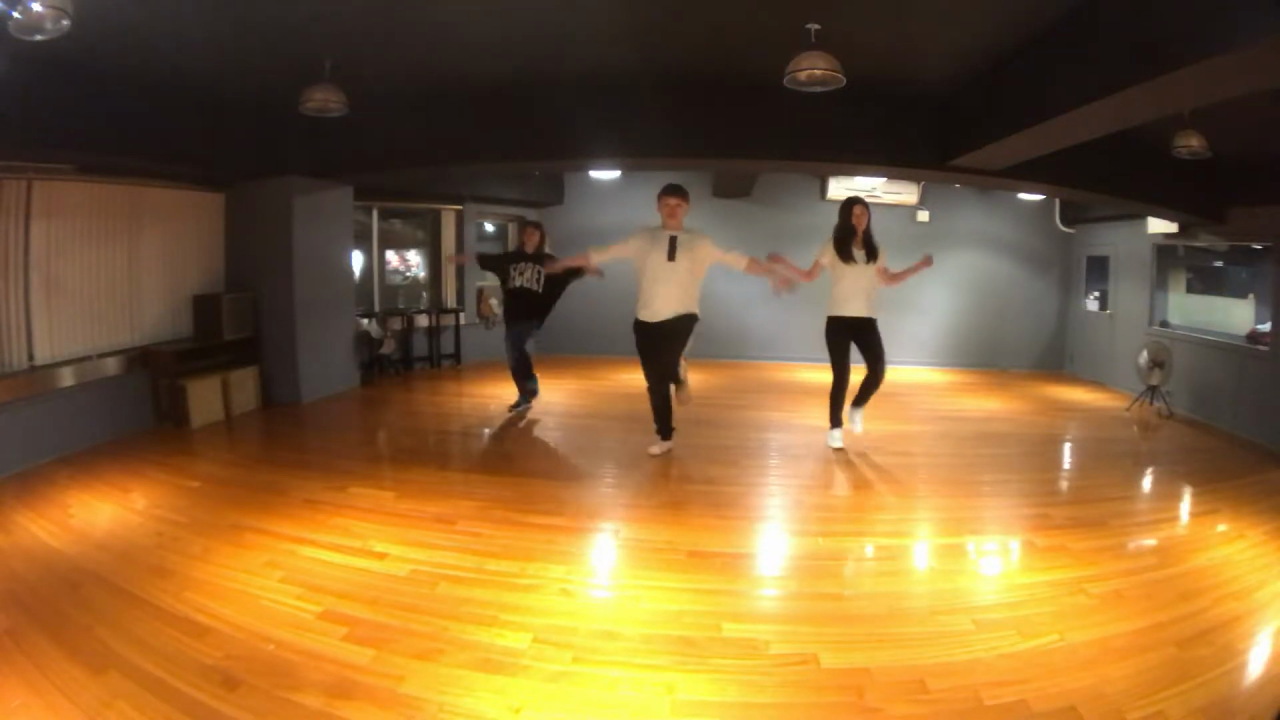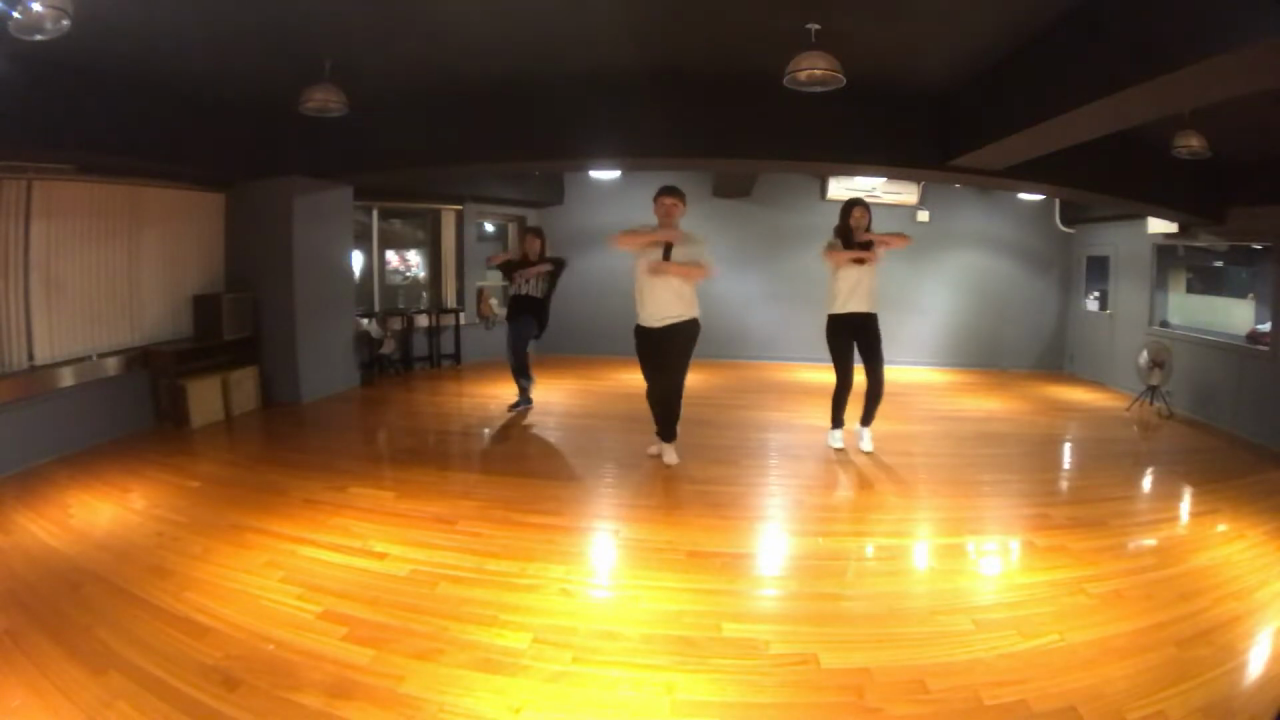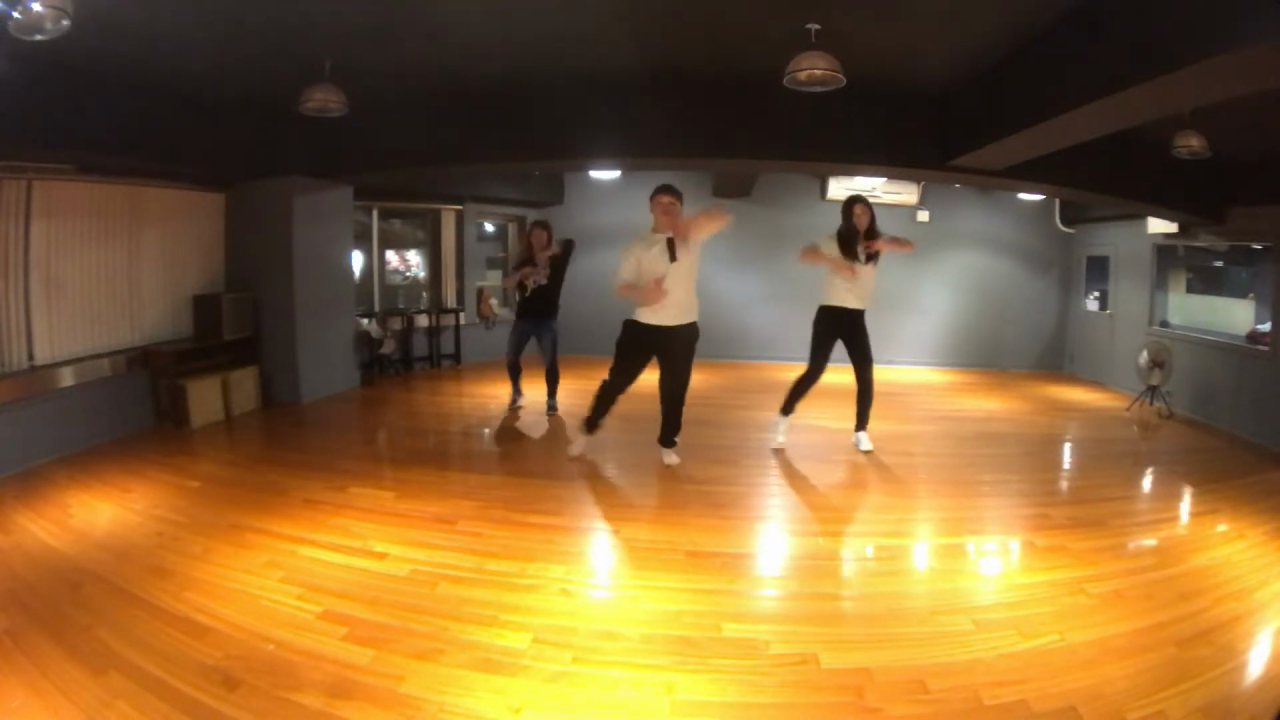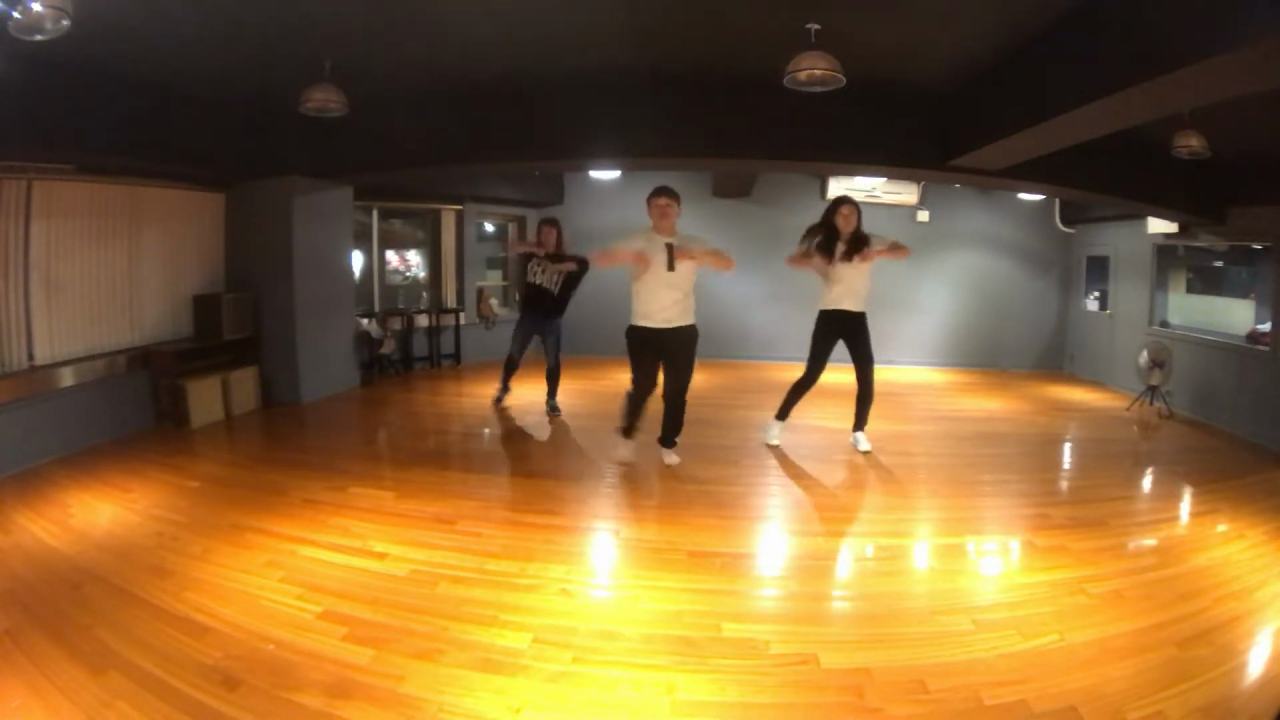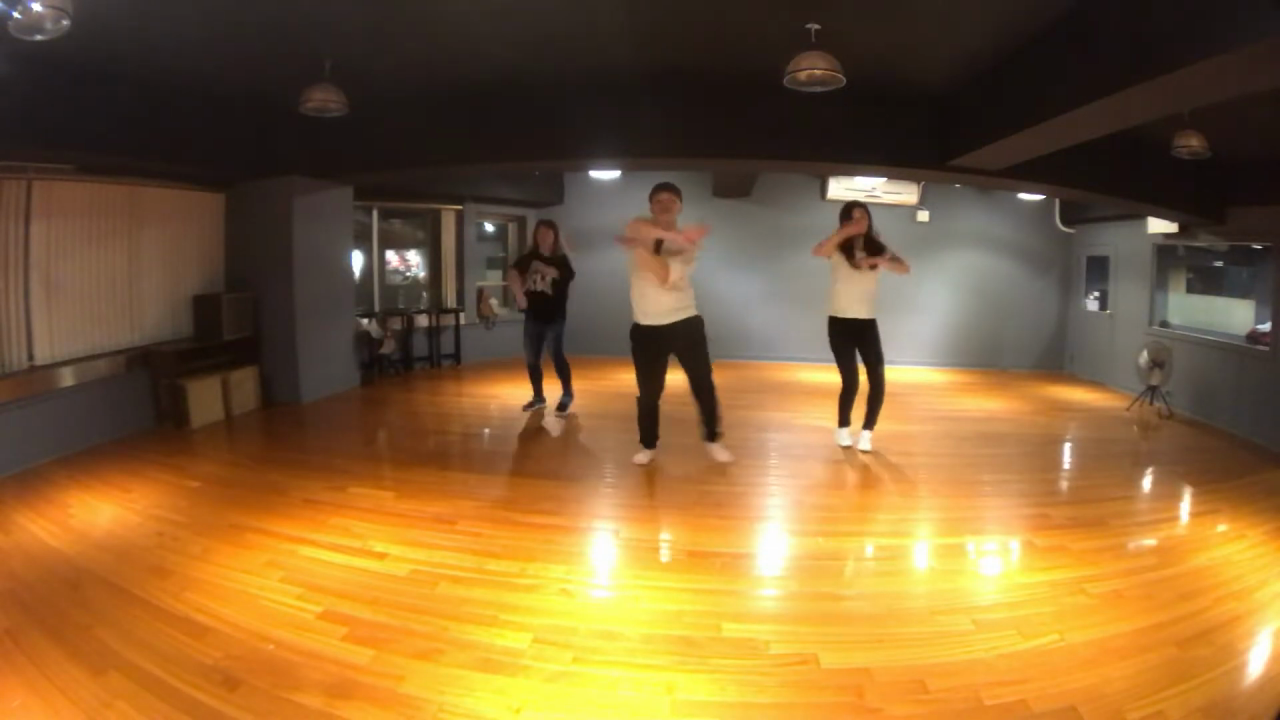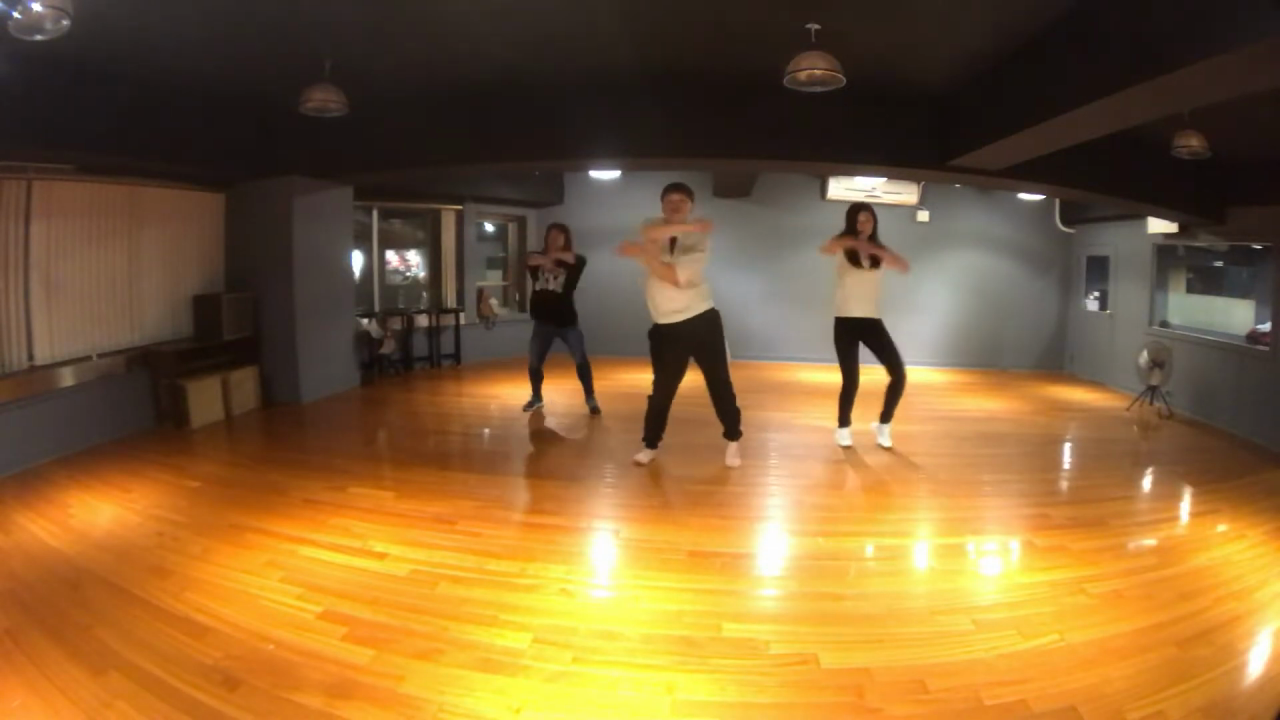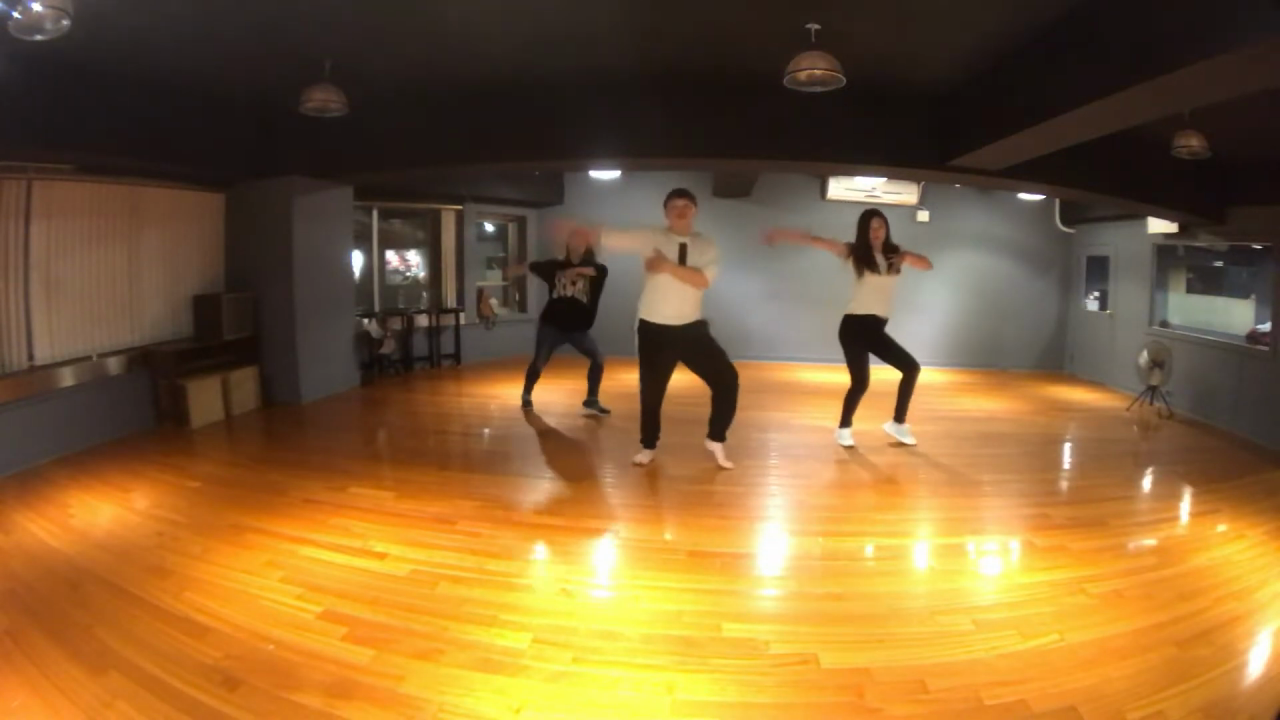
dt=0.4s
person 1, frame 1
left shoulder: (700, 242)
right shoulder: (642, 239)
left elbow: (738, 260)
right elbow: (605, 253)
left wrist: (774, 274)
right wrist: (569, 262)
left hip: (681, 318)
right hip: (647, 322)
left knee: (669, 366)
right knee: (655, 382)
right ankle: (664, 436)
person 1, frame 2
left shoulder: (693, 244)
right shoulder: (645, 236)
left elbow: (699, 273)
right elbow: (620, 240)
left wrist: (666, 266)
right wrist: (656, 235)
left hip: (682, 324)
right hip: (647, 326)
left knee: (672, 384)
right knee: (655, 387)
left ankle: (668, 441)
right ankle: (663, 437)
person 1, frame 3
left shoulder: (691, 236)
right shoulder: (639, 247)
left elbow: (722, 217)
right elbow: (622, 286)
left wrist: (688, 224)
right wrist: (643, 291)
left hip: (681, 329)
right hip: (643, 326)
left knee: (674, 391)
right knee: (616, 381)
left ankle: (667, 444)
right ankle: (588, 429)
person 1, frame 4
left shoulder: (690, 245)
right shoulder: (636, 243)
left elbow: (726, 264)
right elbow: (599, 259)
left wrist: (696, 254)
right wrist: (628, 257)
left hip: (681, 330)
right hip: (644, 329)
left knee: (676, 392)
right knee: (642, 387)
left ankle: (667, 444)
right ankle: (627, 437)
person 1, frame 5
left shoulder: (686, 246)
right shoulder: (644, 226)
left elbow: (665, 277)
right elbow: (635, 229)
left wrist: (640, 247)
right wrist: (676, 235)
left hip: (684, 324)
right hip: (646, 328)
left knee: (702, 383)
right knee: (648, 391)
left ankle: (713, 439)
right ankle: (648, 445)
person 1, frame 6
left shoulder: (700, 245)
right shoulder: (656, 228)
left elbow: (678, 277)
right elbow: (648, 234)
left wrist: (643, 255)
right wrist: (686, 226)
left hip: (703, 321)
right hip: (666, 328)
left knee: (719, 383)
right knee: (663, 388)
left ankle: (732, 441)
right ankle: (650, 445)
person 1, frame 7
left shoulder: (706, 245)
right shoulder: (652, 239)
left elbow: (702, 280)
right elbow: (609, 238)
left wrist: (666, 265)
left hip: (691, 330)
right hip: (654, 330)
left knee: (726, 379)
right knee: (652, 392)
left ankle: (716, 440)
right ankle: (648, 445)
person 2, frame 1
left shoulder: (874, 249)
right shoulder: (833, 246)
left elbow: (888, 279)
right elbow: (809, 276)
left wrist: (917, 268)
right wrist: (785, 264)
left hip: (866, 320)
right hip: (838, 320)
left knee: (877, 371)
right knee: (841, 376)
left ankle: (856, 408)
right ankle: (835, 428)
person 2, frame 2
left shoulder: (874, 244)
right shoulder: (838, 243)
left elbow: (904, 240)
right elbow: (831, 256)
left wrist: (874, 238)
right wrist: (861, 252)
left hip: (867, 319)
right hip: (839, 319)
left knee: (876, 378)
right knee: (844, 379)
left ankle: (864, 428)
right ankle: (836, 429)
person 2, frame 3
left shoulder: (876, 241)
right shoulder: (836, 242)
left elbow: (909, 245)
right elbow: (806, 255)
left wrist: (886, 243)
right wrist: (836, 264)
left hip: (856, 317)
right hip: (829, 314)
left knee: (866, 378)
right knee: (814, 372)
left ankle: (861, 432)
right ankle: (784, 418)
person 2, frame 4
left shoulder: (868, 243)
right shoulder: (821, 244)
left elbow: (903, 251)
right elbow: (792, 260)
left wrist: (879, 254)
right wrist: (816, 264)
left hip: (856, 319)
right hip: (828, 317)
left knee: (867, 380)
right knee: (810, 376)
left ankle: (859, 432)
right ankle: (778, 422)
person 2, frame 5
left shoulder: (877, 249)
right shoulder: (838, 248)
left elbow: (904, 269)
right elbow: (818, 251)
left wrist: (883, 260)
right wrist: (844, 232)
left hip: (867, 323)
right hip: (840, 323)
left knee: (877, 382)
right knee: (851, 381)
left ankle: (866, 430)
right ankle: (843, 428)
person 2, frame 6
left shoulder: (877, 249)
right shoulder: (843, 248)
left elbow: (903, 267)
right elbow: (826, 248)
left wrist: (882, 253)
right wrist: (856, 243)
left hip: (872, 322)
right hip: (846, 323)
left knee: (898, 375)
right knee: (851, 381)
left ankle: (883, 424)
right ankle: (843, 428)
person 2, frame 7
left shoulder: (896, 253)
right shoulder: (853, 252)
left elbow: (928, 265)
right elbow: (819, 241)
left wrist: (908, 259)
right wrist: (784, 234)
left hip: (875, 328)
right hip: (854, 325)
left knee: (910, 368)
right knee: (860, 382)
left ankle: (899, 424)
right ankle: (844, 427)
person 3, frame 1
left shoulder: (547, 260)
right shoulder: (510, 257)
left elbow: (567, 270)
right elbow: (488, 260)
left wrist: (586, 269)
right wrist: (466, 258)
left hip: (532, 314)
right hip: (513, 314)
left knee: (517, 348)
right knee: (513, 357)
left ankle: (532, 382)
right ankle: (524, 396)
person 3, frame 2
left shoulder: (545, 264)
right shoulder: (516, 263)
left elbow: (559, 263)
right elbow: (492, 262)
left wrist: (536, 269)
right wrist: (505, 257)
left hip: (532, 317)
right hip: (514, 317)
left knee: (517, 346)
right knee: (514, 357)
left ankle: (526, 379)
right ankle: (524, 397)
person 3, frame 3
left shoulder: (556, 257)
right shoulder: (524, 263)
left elbow: (568, 244)
right elbow: (508, 283)
left wrist: (545, 253)
right wrist: (521, 273)
left hip: (546, 318)
right hip: (524, 317)
left knee: (550, 360)
right knee: (512, 357)
left ankle: (551, 400)
right ankle: (516, 393)
person 3, frame 4
left shoulder: (564, 260)
right shoulder: (532, 255)
left elbow: (584, 265)
right elbow: (514, 247)
left wrist: (559, 266)
right wrist: (535, 249)
left hip: (550, 317)
right hip: (528, 314)
left knee: (553, 360)
right knee: (514, 354)
left ankle: (551, 400)
right ankle: (503, 388)
person 3, frame 5
left shoulder: (560, 259)
right shoulder: (527, 258)
left elbow: (568, 275)
right elbow: (512, 273)
left wrist: (546, 268)
right wrist: (519, 293)
left hip: (553, 317)
right hip: (533, 317)
left knee: (555, 354)
right knee: (532, 359)
left ankle: (567, 395)
right ankle: (538, 397)
person 3, frame 6
left shoulder: (570, 262)
right shoulder: (539, 258)
left elbow: (579, 259)
right elbow: (530, 260)
left wrist: (558, 256)
right wrist: (548, 259)
left hip: (567, 321)
right hip: (543, 322)
left knee: (581, 359)
right knee: (535, 362)
left ankle: (591, 399)
right ankle: (536, 398)
person 3, frame 7
left shoulder: (591, 267)
right shoulder: (555, 266)
left elbow: (602, 271)
right elbow: (530, 267)
left wrist: (578, 270)
right wrist: (511, 270)
left hip: (577, 326)
right hip: (551, 324)
left knee: (597, 360)
right knee: (538, 362)
left ankle: (591, 401)
right ankle: (526, 396)
